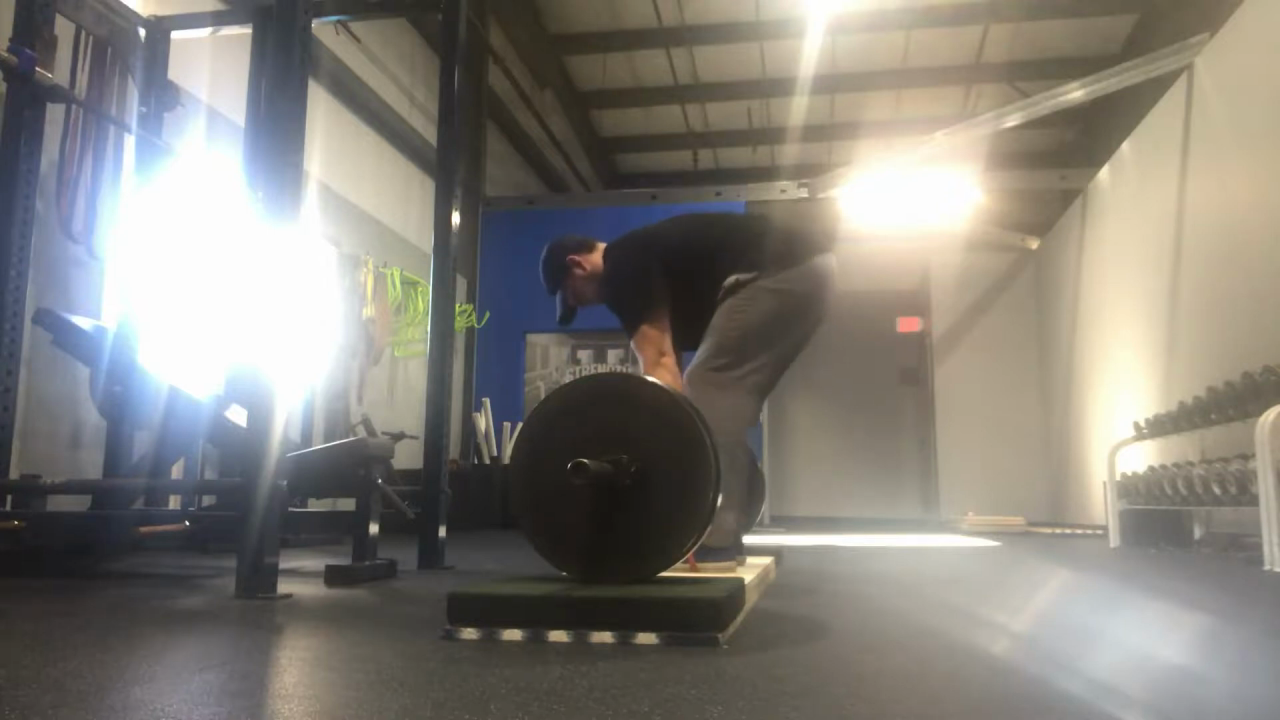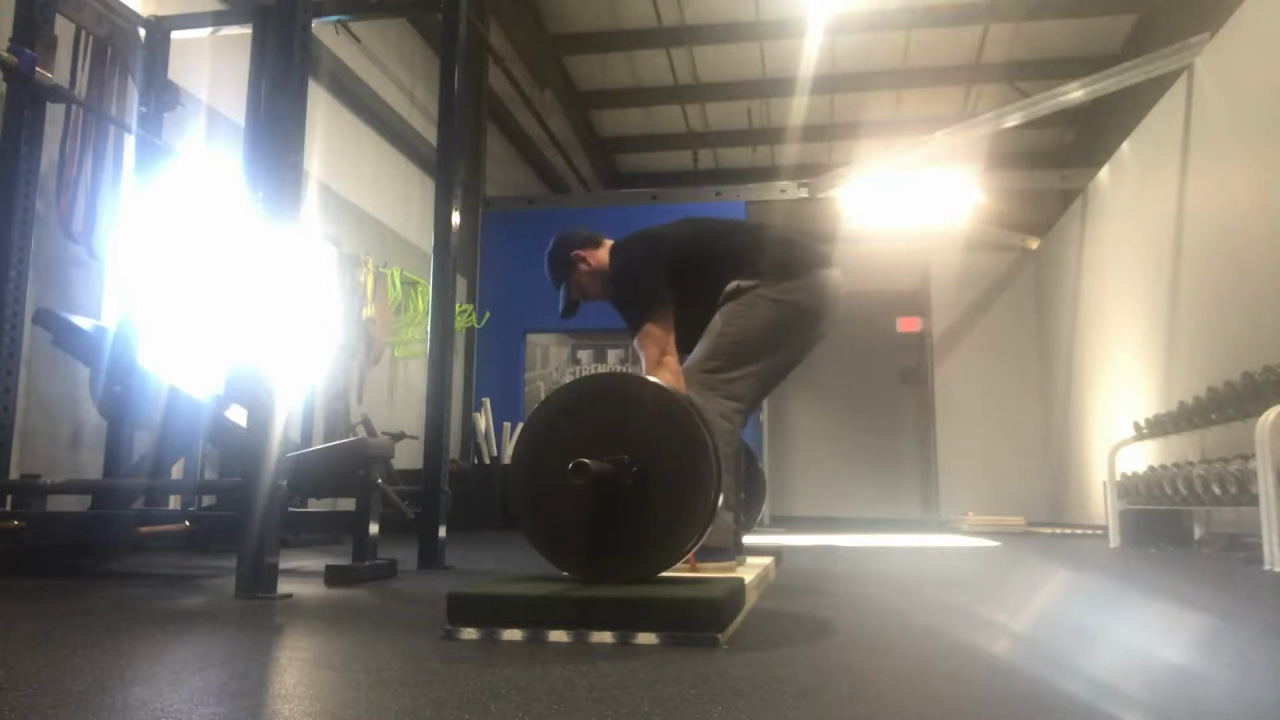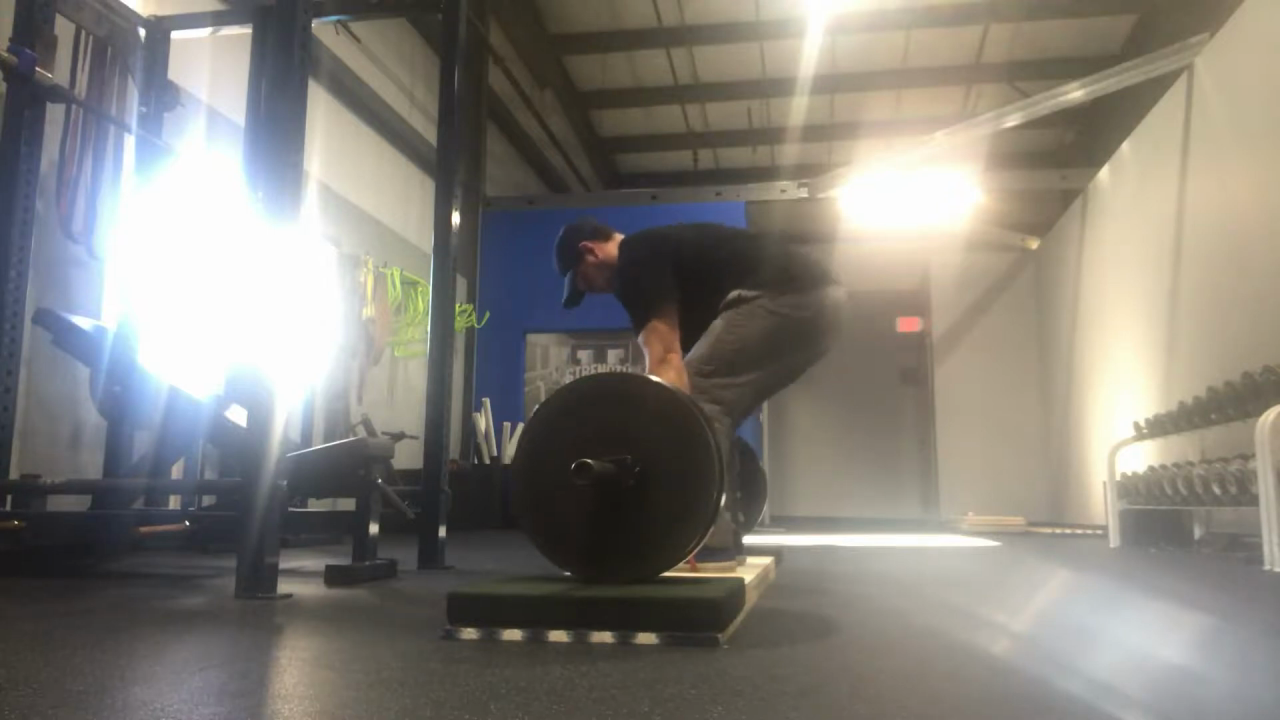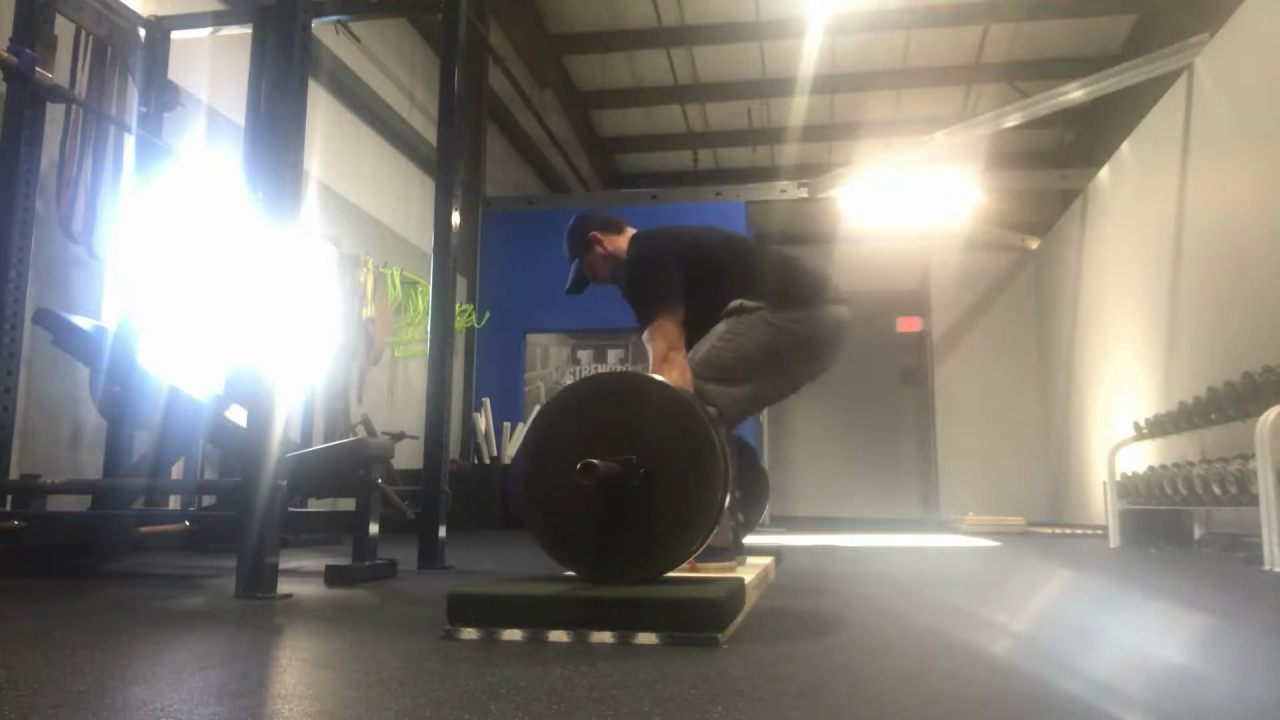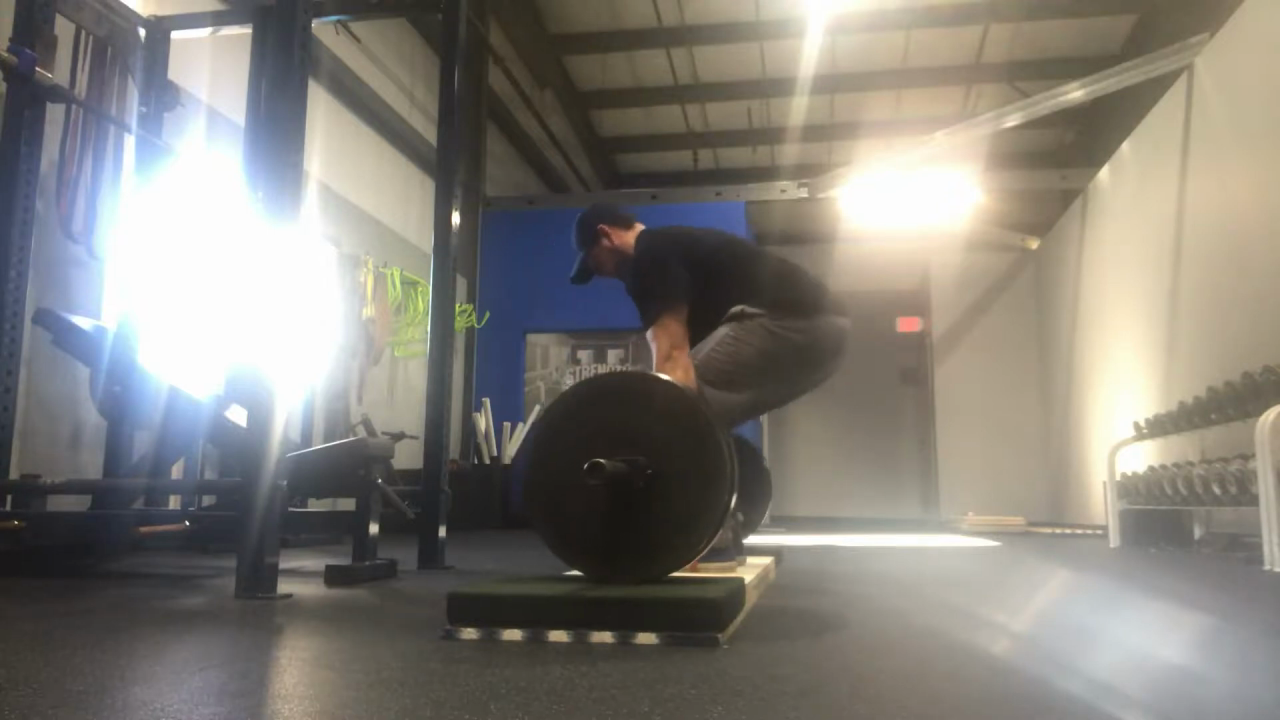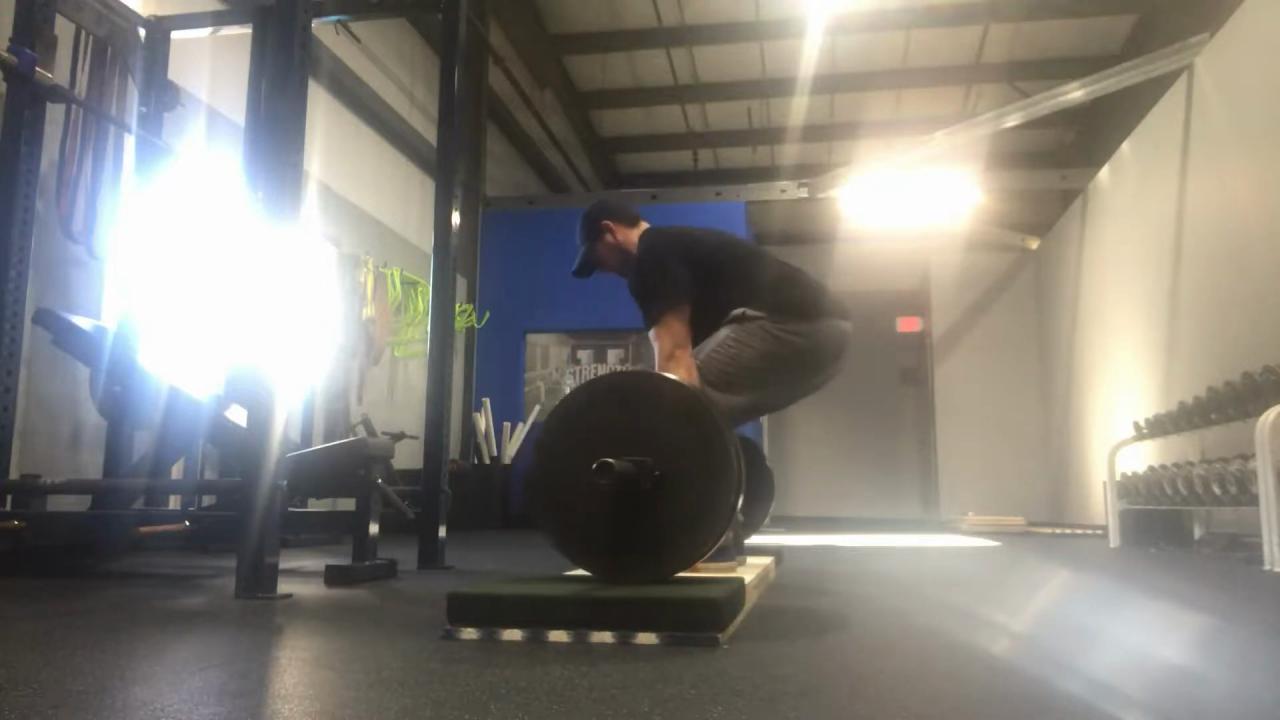
dt=0.1s
person 1, frame 1
left shoulder: (624, 265)
right shoulder: (642, 255)
left elbow: (659, 361)
right elbow: (667, 357)
left hip: (786, 270)
right hip: (809, 265)
left knee: (707, 391)
right knee: (721, 396)
left ankle: (712, 542)
right ankle: (724, 535)
person 1, frame 2
left shoulder: (629, 264)
right shoulder: (648, 257)
left elbow: (661, 361)
right elbow: (670, 359)
left hip: (787, 280)
right hip: (812, 277)
left knee: (703, 392)
right knee: (714, 394)
left ankle: (712, 541)
right ankle: (721, 536)
person 1, frame 3
left shoulder: (636, 260)
right shoulder: (655, 250)
left elbow: (664, 357)
right elbow: (676, 353)
left hip: (790, 296)
right hip: (817, 293)
left knee: (694, 397)
right knee: (706, 402)
left ankle: (709, 543)
right ankle: (722, 538)
person 1, frame 4
left shoulder: (644, 258)
right shoulder: (664, 250)
left elbow: (668, 356)
right elbow: (679, 355)
left hip: (791, 309)
right hip: (820, 312)
left knee: (691, 400)
right knee: (701, 405)
left ankle: (710, 542)
right ankle: (720, 538)
person 1, frame 5
left shoulder: (649, 256)
right shoulder: (671, 248)
left elbow: (671, 354)
right elbow: (685, 351)
left hip: (791, 320)
right hip: (822, 323)
left ankle: (707, 543)
right ankle: (720, 536)
person 1, frame 6
left shoulder: (653, 256)
right shoulder: (675, 247)
left elbow: (674, 354)
right elbow: (685, 351)
left hip: (792, 323)
right hip: (824, 326)
